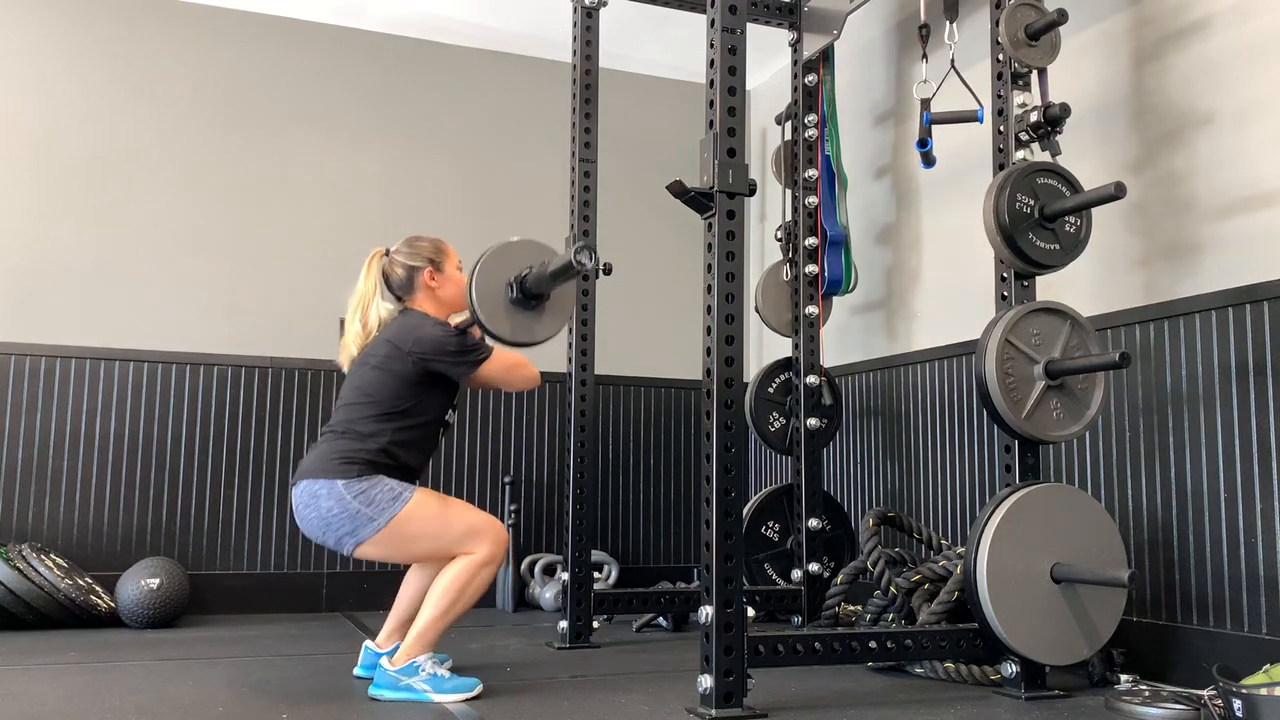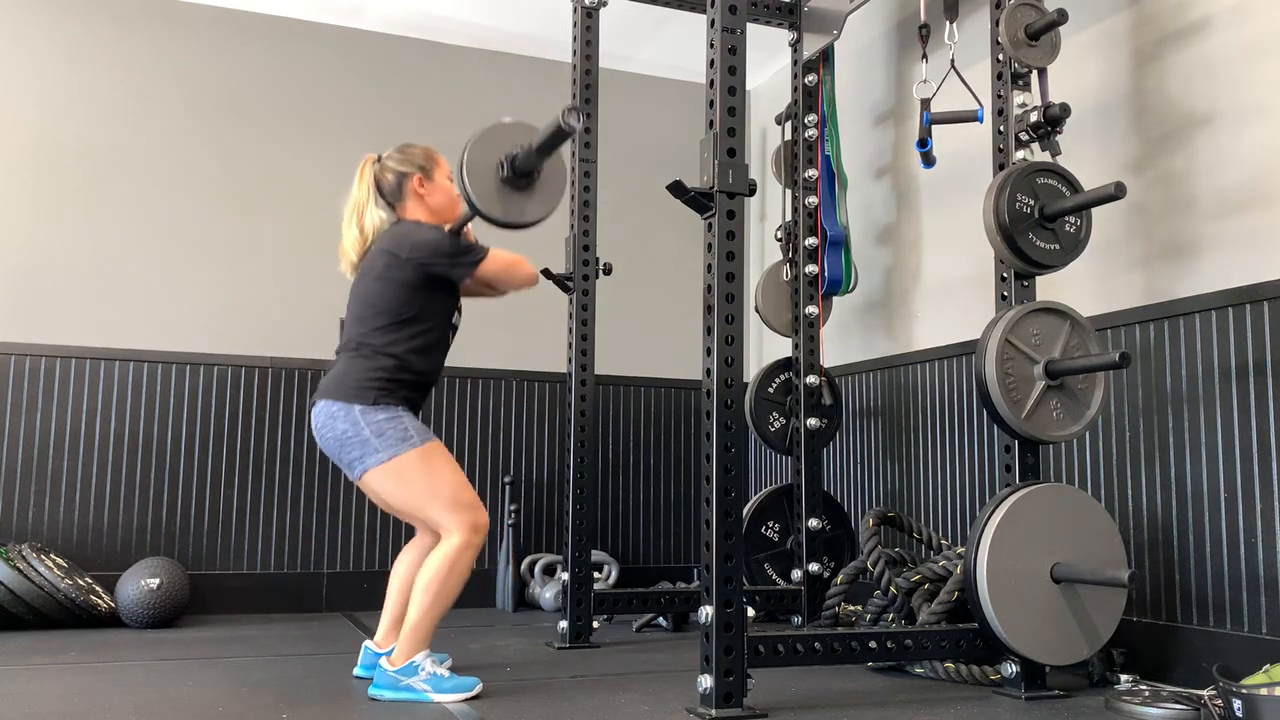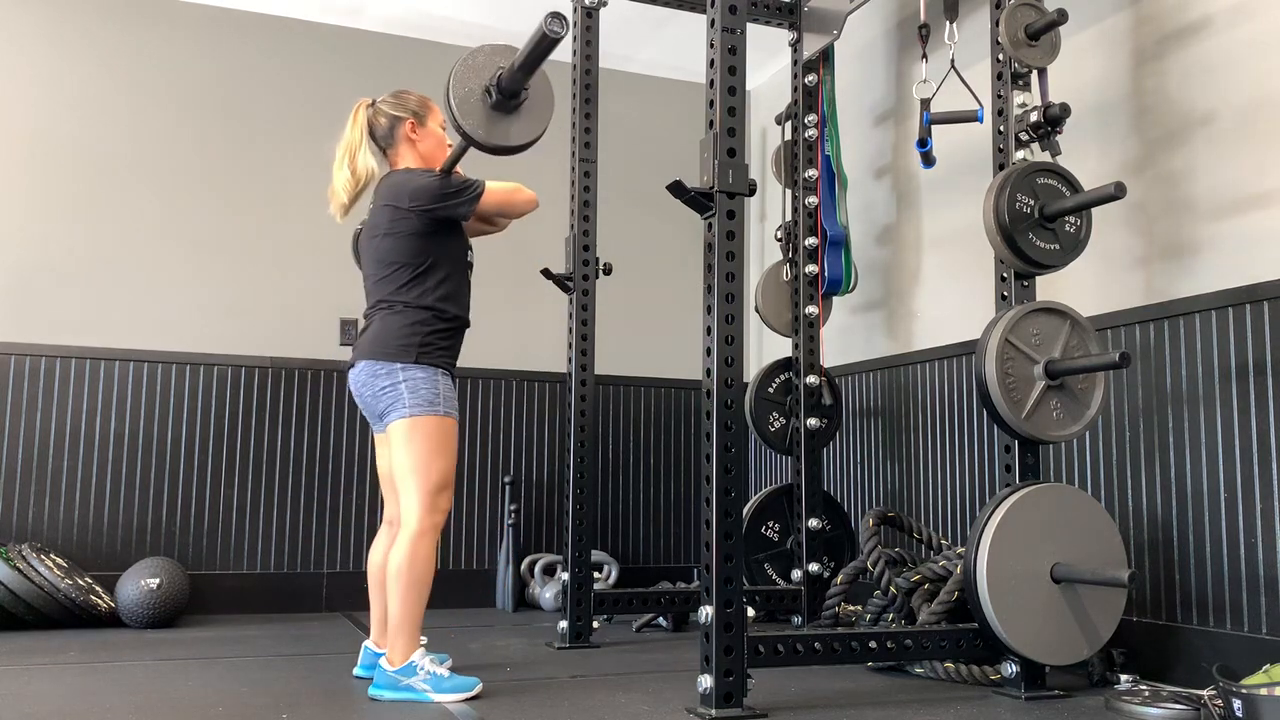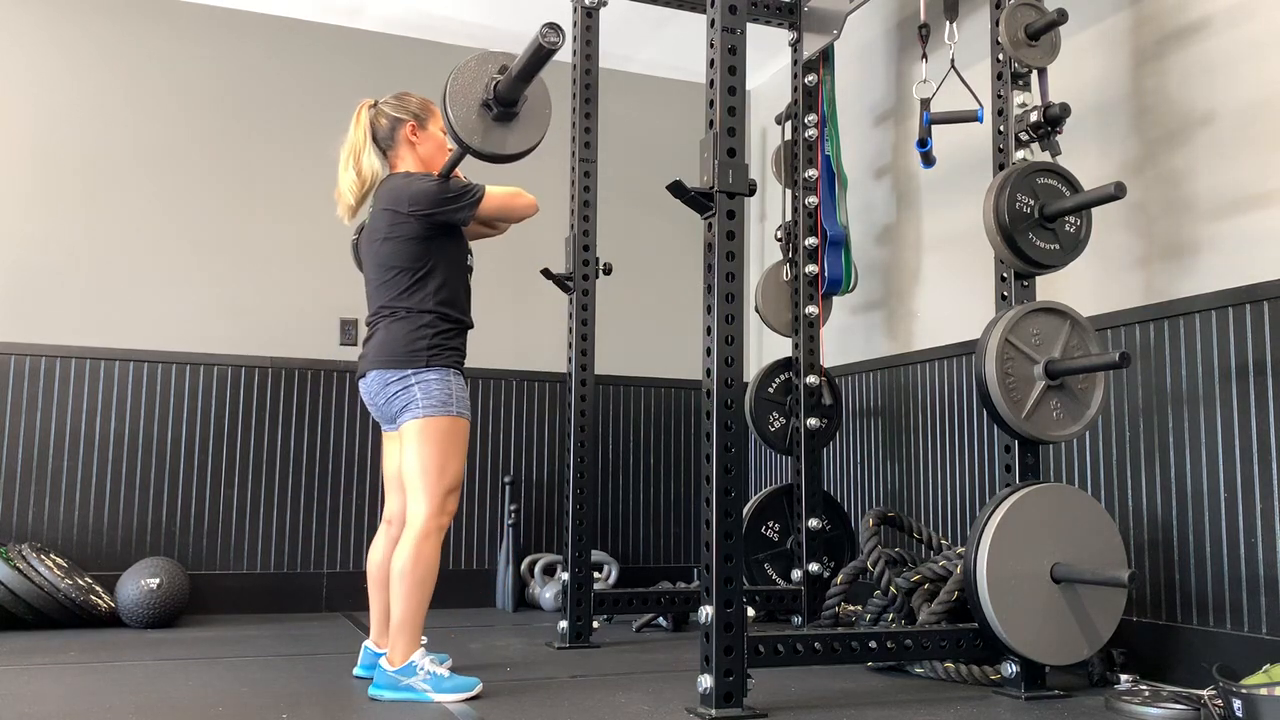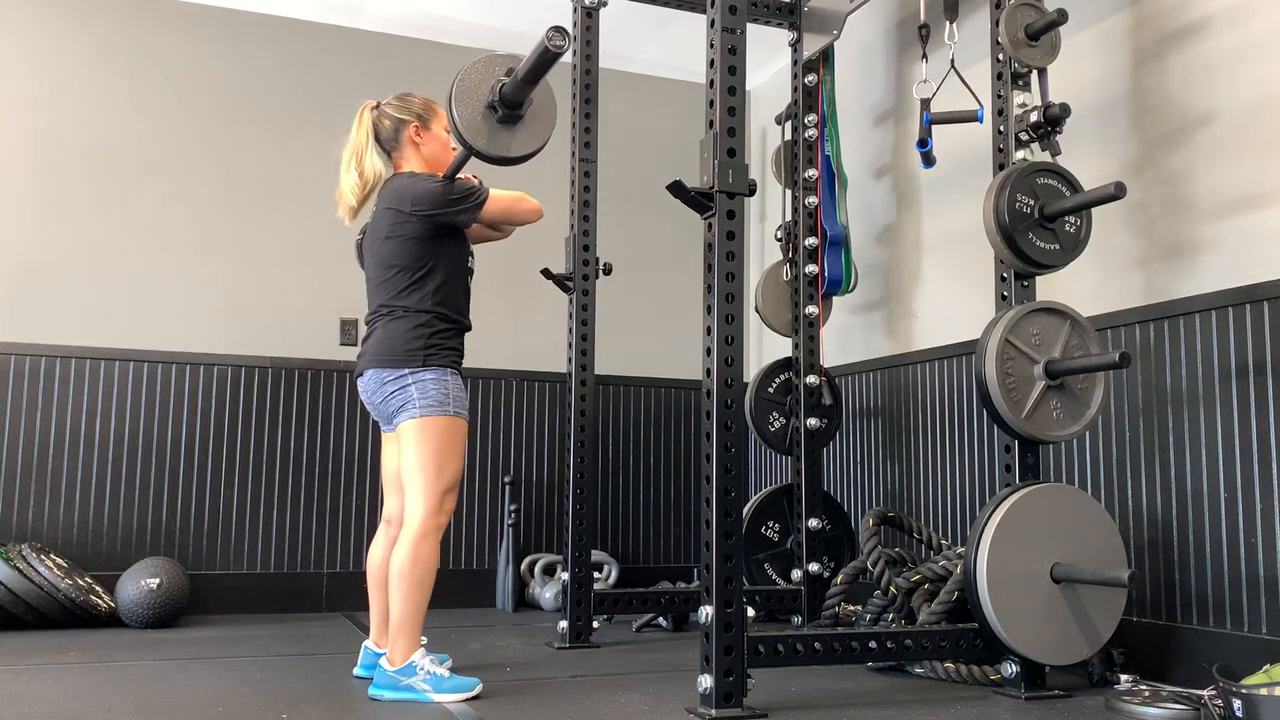
dt=0.4s
person 1, frame 1
left shoulder: (407, 334)
right shoulder: (429, 336)
right elbow: (524, 376)
left wrist: (472, 339)
right wrist: (481, 337)
left hip: (330, 492)
right hip: (342, 493)
left knee: (458, 540)
right knee: (488, 540)
left ankle: (385, 648)
right ankle: (405, 666)
person 1, frame 2
left shoulder: (404, 247)
right shoulder: (424, 242)
left elbow: (487, 283)
right elbow: (523, 275)
left wrist: (467, 249)
right wrist: (478, 251)
left hip: (351, 411)
right hip: (366, 411)
left knee: (441, 527)
right knee: (465, 524)
left ankle: (383, 647)
right ankle: (403, 665)
person 1, frame 3
left shoulder: (398, 197)
right shoulder: (422, 187)
left elbow: (494, 220)
right elbow: (523, 201)
left wrist: (463, 193)
right wrist: (470, 186)
left hip: (383, 367)
right hip: (408, 366)
left knee: (401, 517)
right knee: (424, 515)
left ankle: (380, 647)
right ankle: (401, 665)
person 1, frame 4
left shoulder: (392, 201)
right shoulder: (421, 191)
left elbow: (478, 225)
right elbow: (523, 205)
left wrist: (469, 203)
right wrist: (472, 192)
left hip: (389, 371)
right hip: (422, 368)
left knee: (400, 517)
right knee: (430, 516)
left ankle: (380, 647)
right ankle: (401, 666)
person 1, frame 5
left shoulder: (397, 200)
right shoulder: (424, 192)
left elbow: (490, 229)
right elbow: (527, 210)
left wrist: (471, 200)
right wrist: (479, 194)
left hip: (389, 370)
right hip: (419, 368)
left knee: (399, 517)
right knee: (427, 517)
left ankle: (381, 648)
right ankle: (401, 667)
